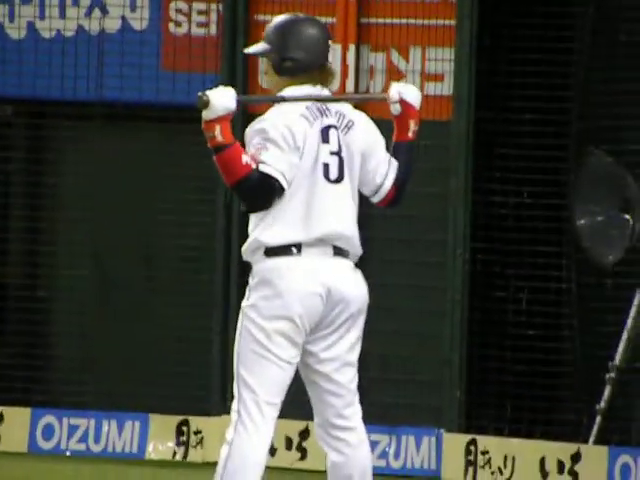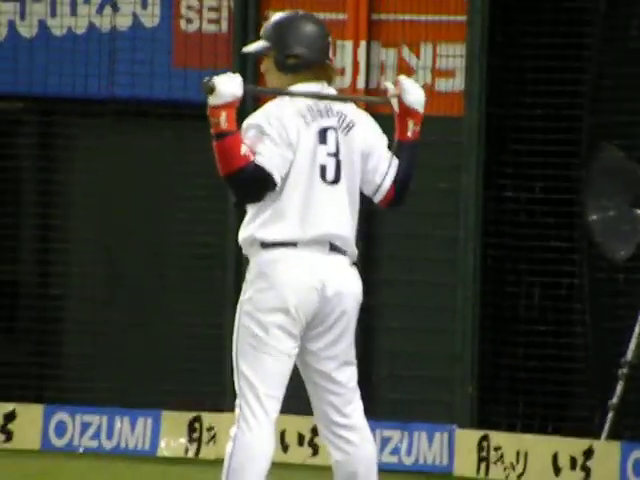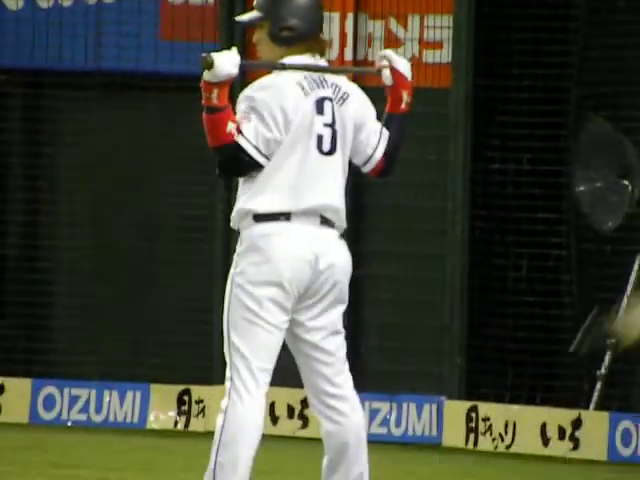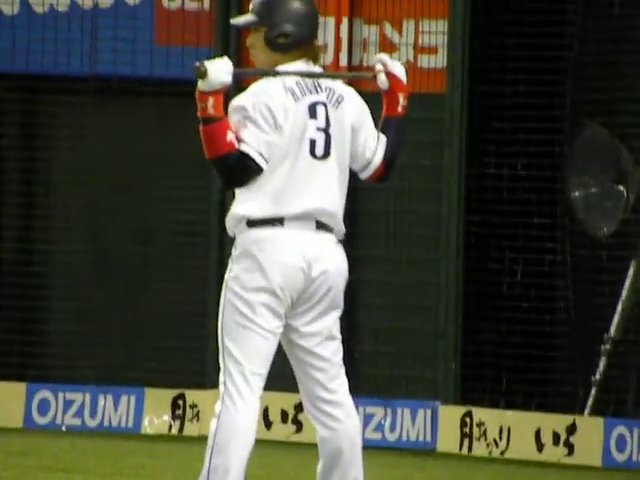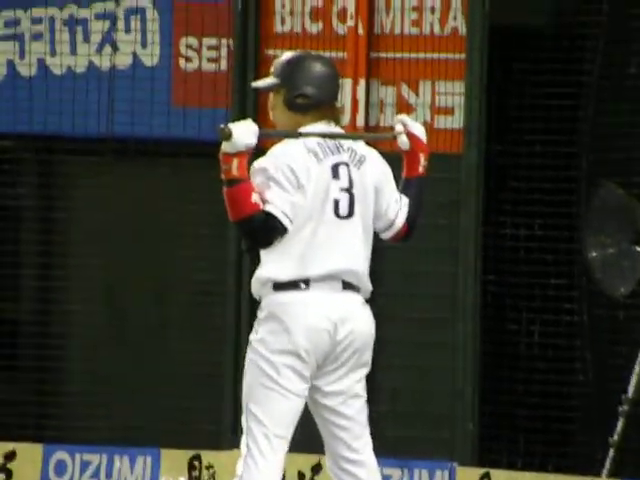
dt=0.5s
person 1, frame 1
left shoulder: (280, 119)
right shoulder: (356, 121)
left elbow: (256, 193)
right elbow: (390, 192)
left wrist: (218, 128)
right wrist: (406, 121)
left hip: (285, 276)
right hip: (342, 279)
left knee: (253, 411)
right knee: (342, 413)
person 1, frame 2
left shoulder: (276, 115)
right shoulder: (358, 121)
left elbow: (249, 185)
right elbow: (393, 191)
left wrist: (222, 115)
right wrist: (409, 121)
left hip: (281, 272)
right hip: (338, 276)
left knee: (256, 408)
right knee: (343, 411)
person 1, frame 3
left shoulder: (270, 90)
right shoulder: (348, 93)
left elbow: (233, 163)
right elbow: (382, 161)
left wrist: (215, 91)
right wrist: (400, 92)
left hip: (272, 244)
right hip: (326, 248)
left knee: (247, 381)
right knee: (333, 381)
person 1, frame 4
left shoulder: (262, 96)
right shoulder: (346, 99)
left elbow: (235, 171)
right elbow: (380, 167)
left wrist: (211, 102)
right wrist: (395, 98)
left hip: (268, 250)
right hip: (324, 254)
left knee: (239, 385)
right knee: (329, 389)
person 1, frame 5
left shoulder: (286, 156)
right shoulder: (368, 158)
left elbow: (258, 231)
right elbow: (402, 227)
left wrist: (234, 163)
right wrist: (415, 158)
left hip: (293, 310)
right hip: (351, 313)
left knee: (264, 444)
